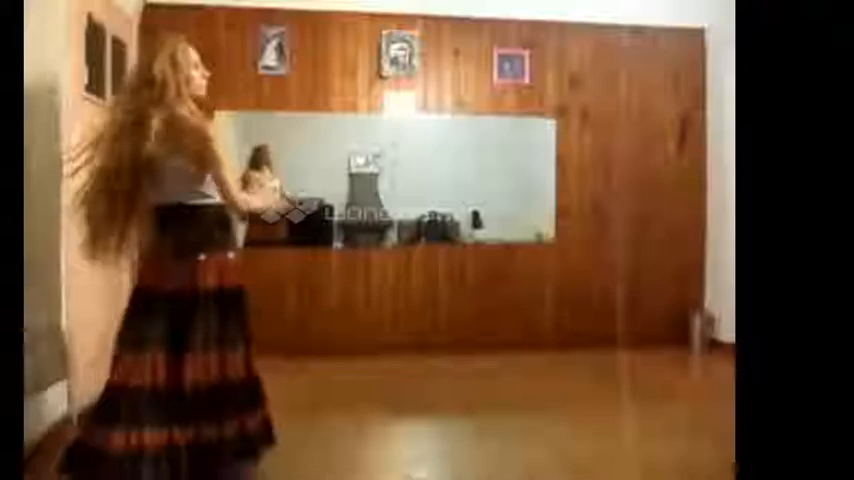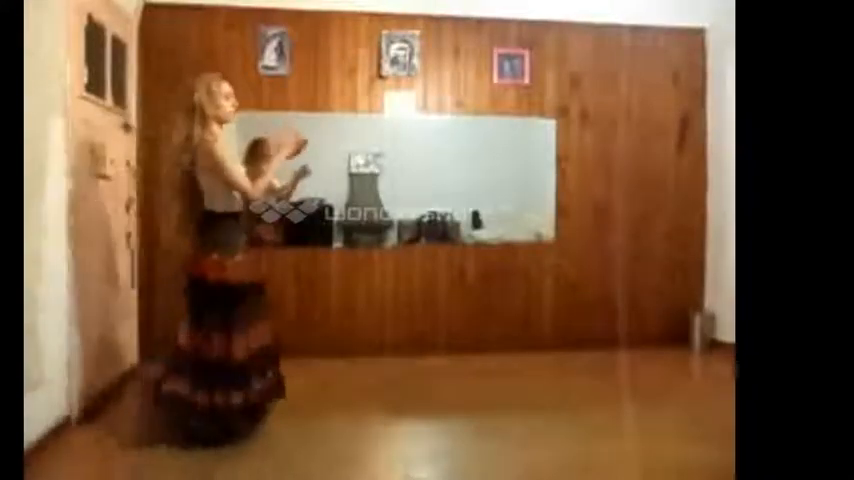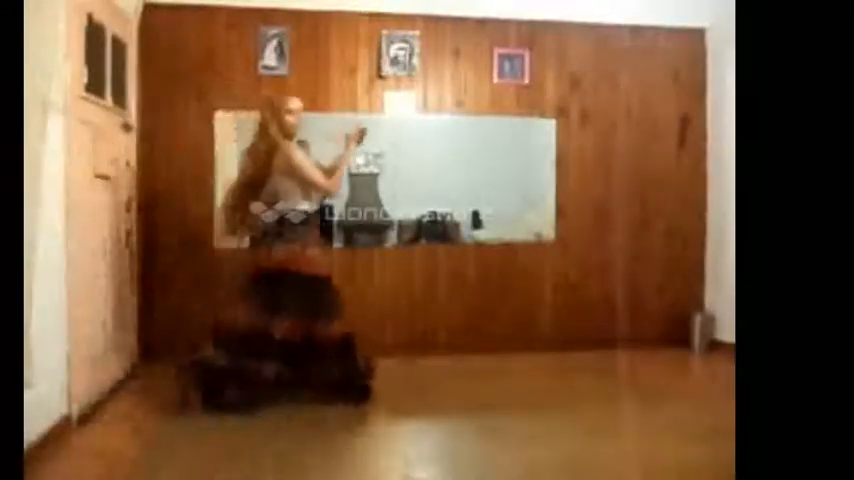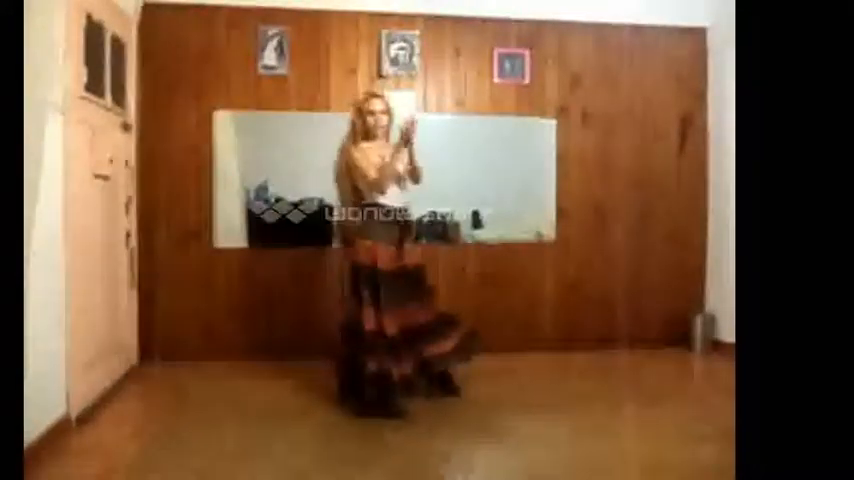
dt=0.7s
person 1, frame 1
left shoulder: (148, 127)
right shoulder: (192, 125)
right elbow: (234, 200)
right wrist: (262, 201)
left hip: (167, 248)
right hip: (207, 246)
left knee: (163, 351)
right knee: (208, 354)
person 1, frame 2
left shoulder: (207, 141)
right shoulder: (209, 143)
left elbow: (241, 188)
right elbow: (251, 192)
left wrist: (278, 157)
right wrist: (278, 156)
left hip: (222, 240)
right hip: (222, 243)
left knee: (226, 329)
right knee: (222, 331)
left ankle: (210, 413)
right ankle: (214, 418)
person 1, frame 3
left shoulder: (283, 150)
right shoulder: (289, 151)
left elbow: (322, 175)
right elbow: (329, 187)
left wrist: (348, 148)
right wrist: (349, 150)
left hip: (288, 236)
right hip: (298, 241)
right knee: (299, 313)
person 1, frame 4
left shoulder: (395, 147)
right shoulder: (355, 150)
left elbow: (416, 179)
right elbow: (378, 183)
left wrist: (410, 148)
right wrist: (397, 149)
left hip: (402, 226)
right hip: (375, 229)
left knee: (411, 297)
right knee: (380, 305)
left ankle: (422, 374)
right ankle: (378, 387)
